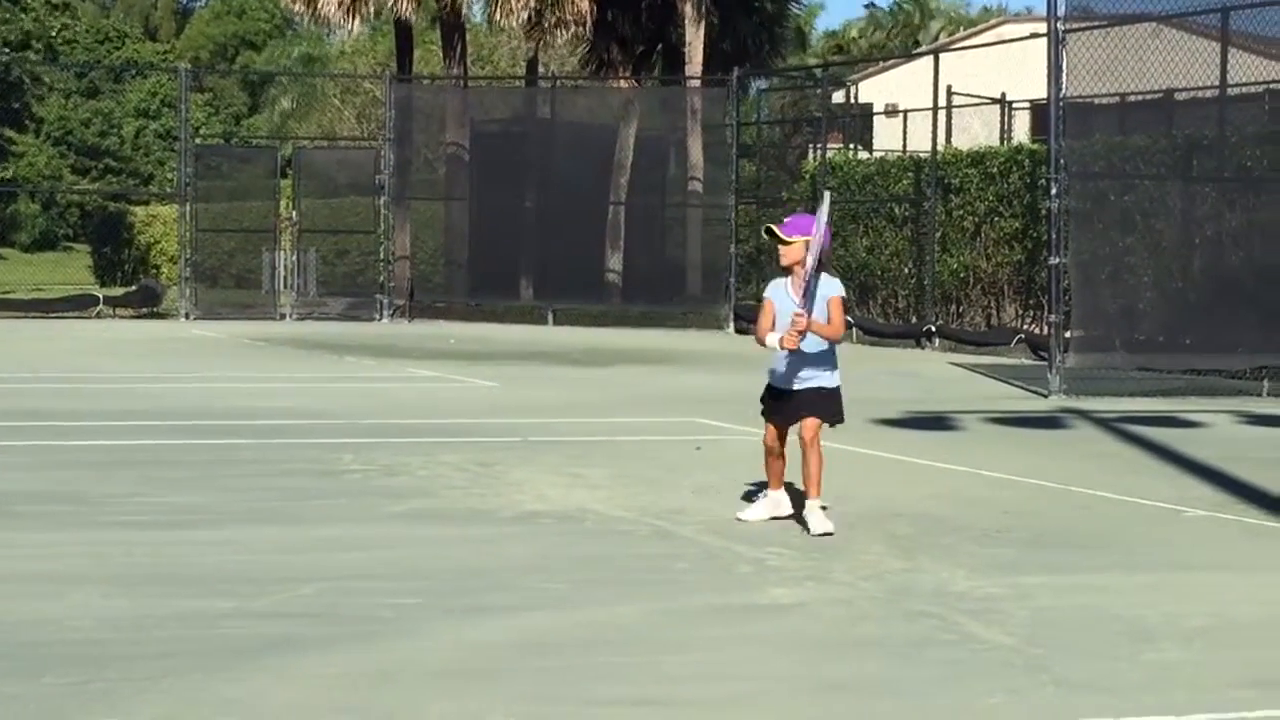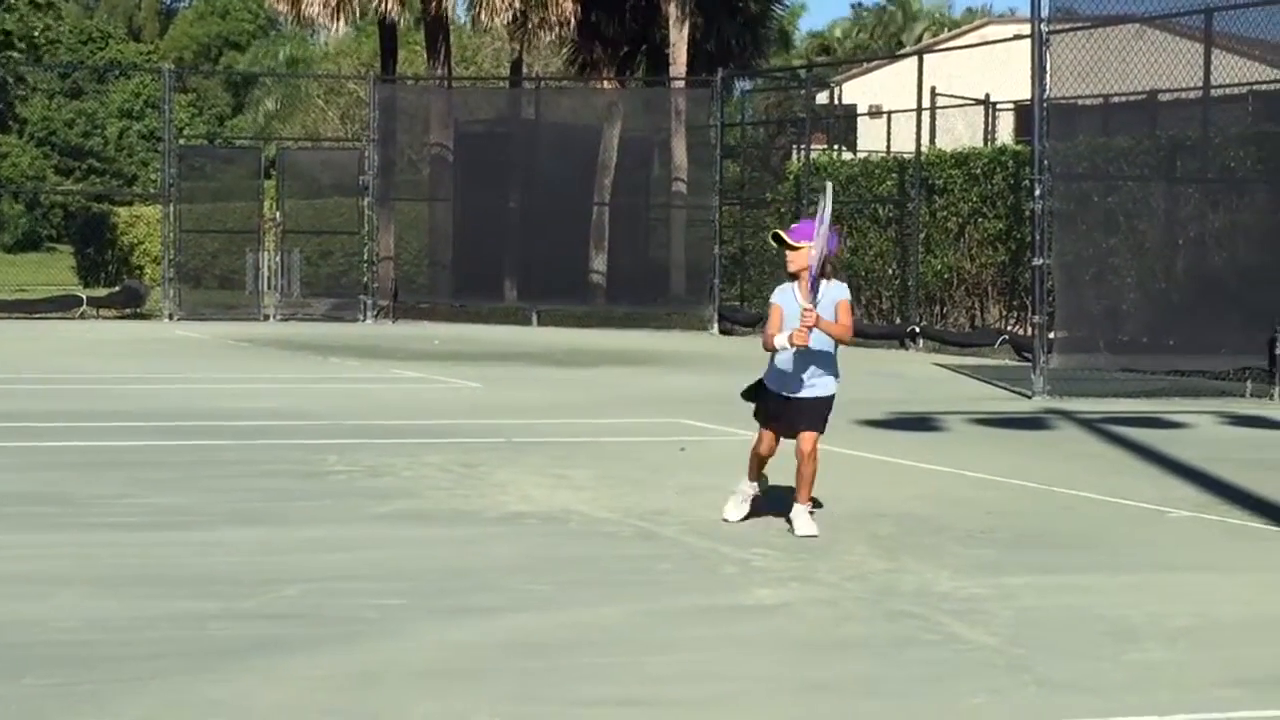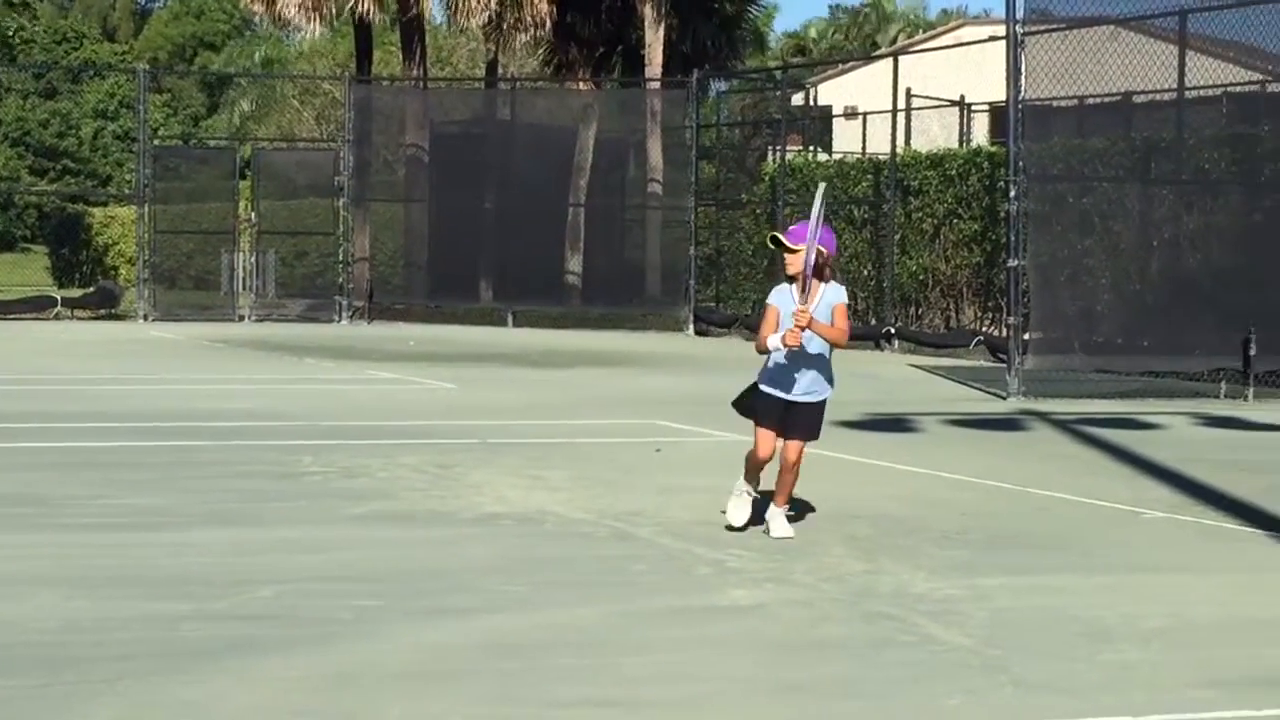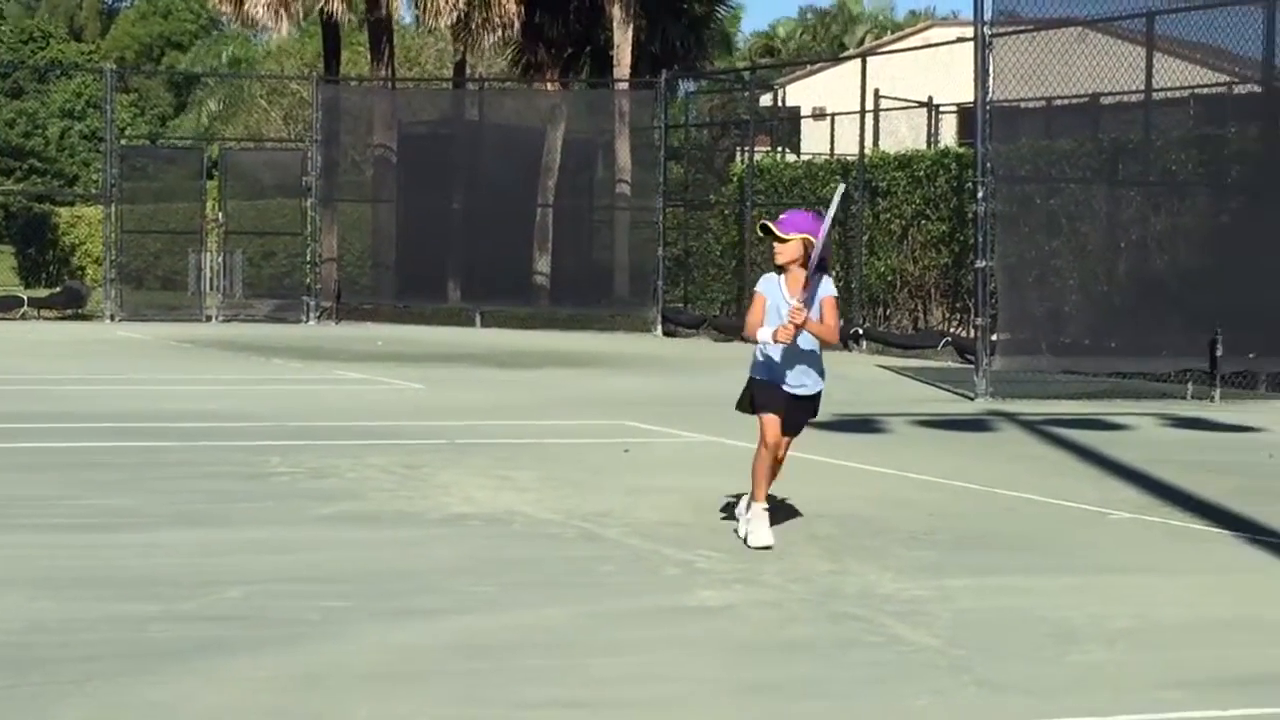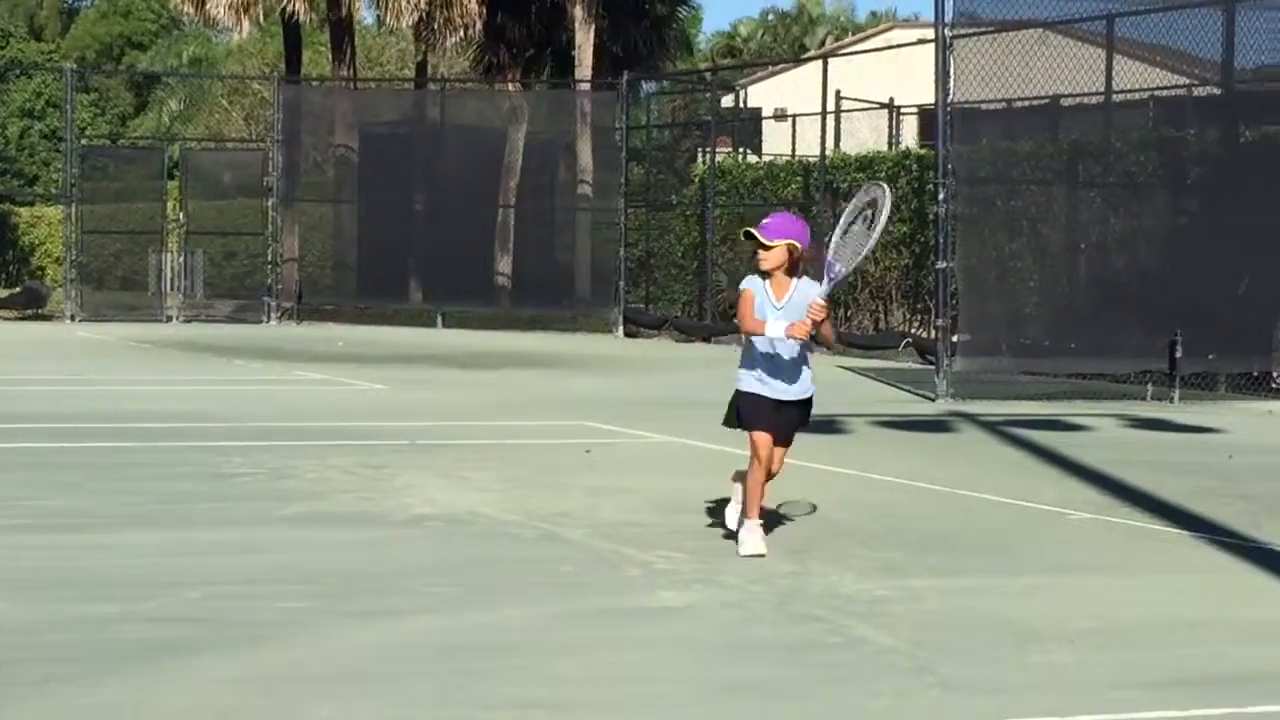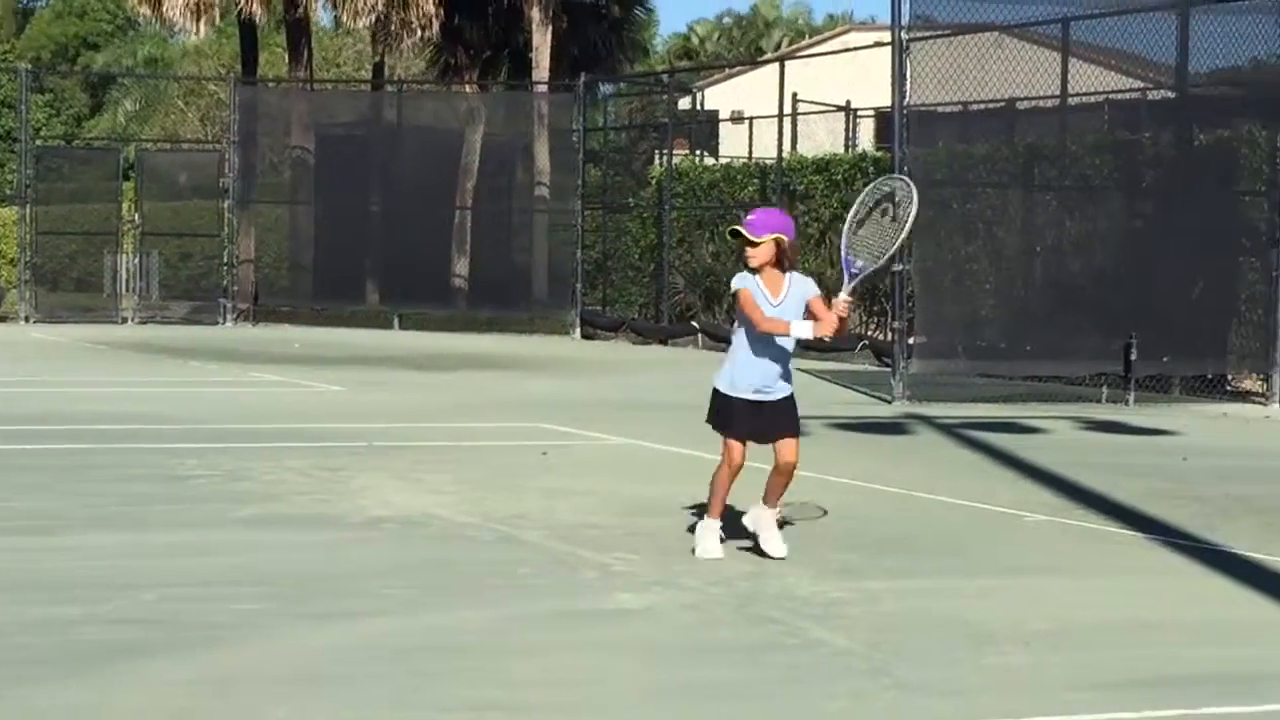
dt=0.1s
person 1, frame 1
left shoulder: (830, 286)
right shoulder: (775, 288)
left elbow: (839, 332)
right elbow: (762, 334)
left wrist: (810, 326)
right wrist: (781, 339)
left hip: (818, 380)
right hip: (783, 380)
left knee: (809, 435)
right knee: (772, 442)
left ankle: (814, 506)
right ankle: (775, 497)
person 1, frame 2
left shoulder: (837, 291)
right shoulder: (782, 293)
left elbow: (846, 333)
right elbow: (767, 340)
left wrist: (819, 323)
right wrist: (787, 339)
left hip: (818, 387)
right hip: (780, 383)
left knee: (807, 447)
right knee: (763, 448)
left ankle: (802, 509)
right ankle: (750, 486)
person 1, frame 3
left shoulder: (835, 294)
right shoulder: (779, 294)
left elbow: (842, 338)
right elbow: (760, 343)
left wrist: (812, 325)
right wrist: (781, 340)
left hip: (812, 391)
right hip: (774, 385)
left knee: (791, 456)
right knee: (763, 451)
left ankle: (778, 511)
right ankle: (747, 486)
person 1, frame 4
left shoulder: (823, 285)
right shoulder: (767, 283)
left elbow: (832, 336)
right elbow: (749, 329)
left wrist: (807, 322)
right wrist: (774, 334)
left hip: (805, 383)
right hip: (768, 377)
left knee: (777, 451)
right knee: (770, 436)
left ankle: (756, 496)
right ankle: (757, 512)
person 1, frame 5
left shoulder: (809, 290)
right shoulder: (752, 285)
left elbow: (829, 339)
right elbow: (746, 323)
left wrist: (819, 323)
right wrist: (782, 328)
left hip: (794, 389)
right hip: (756, 385)
left knee: (772, 466)
right knee: (762, 450)
left ankle: (742, 485)
right ankle: (750, 524)
person 1, frame 6
left shoulder: (803, 284)
right shoulder: (743, 283)
left elbow: (831, 326)
right elbow: (761, 323)
left wrist: (840, 314)
right wrist: (808, 329)
left hip: (777, 390)
right hip: (739, 387)
left knee: (788, 459)
right knee: (732, 461)
left ankle: (763, 514)
right ankle: (711, 524)
